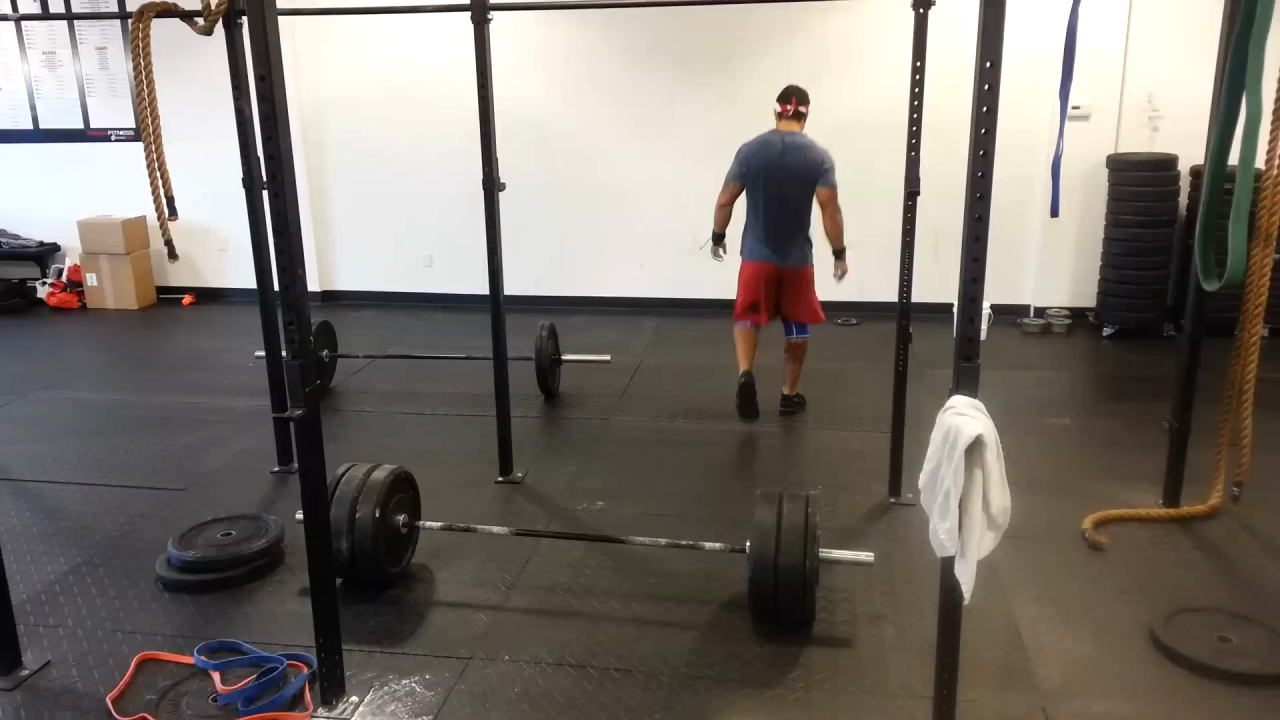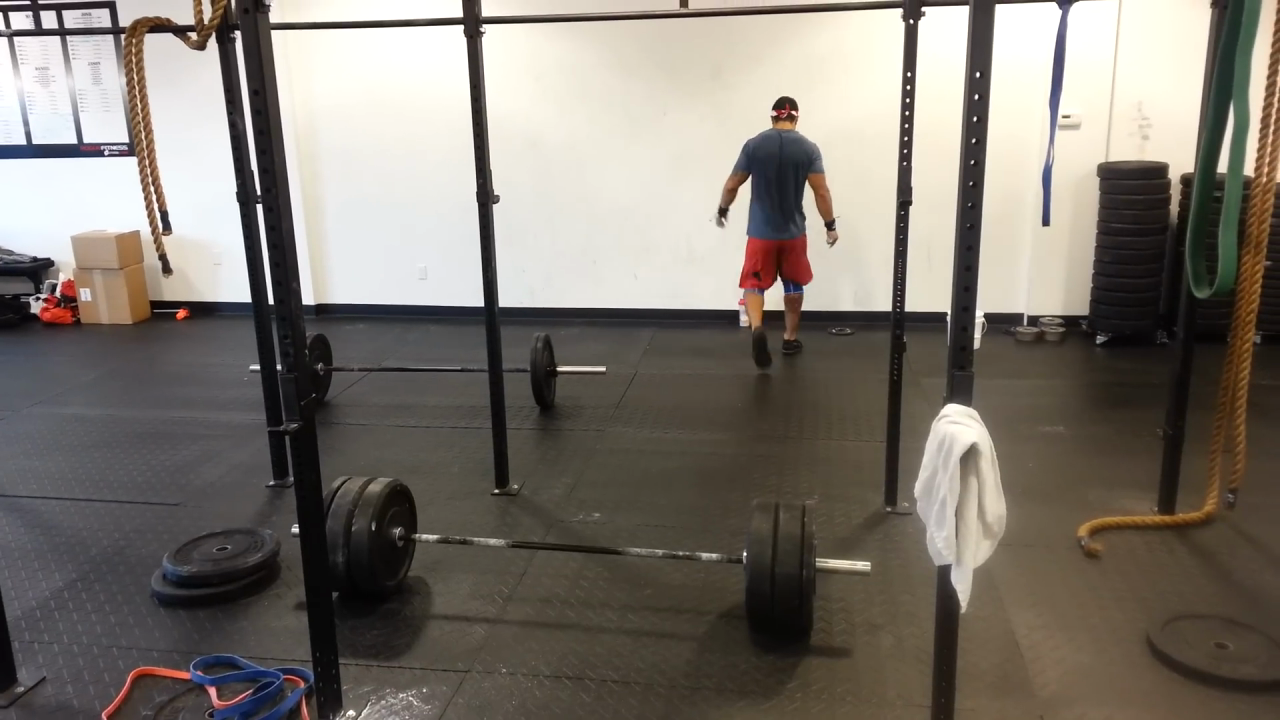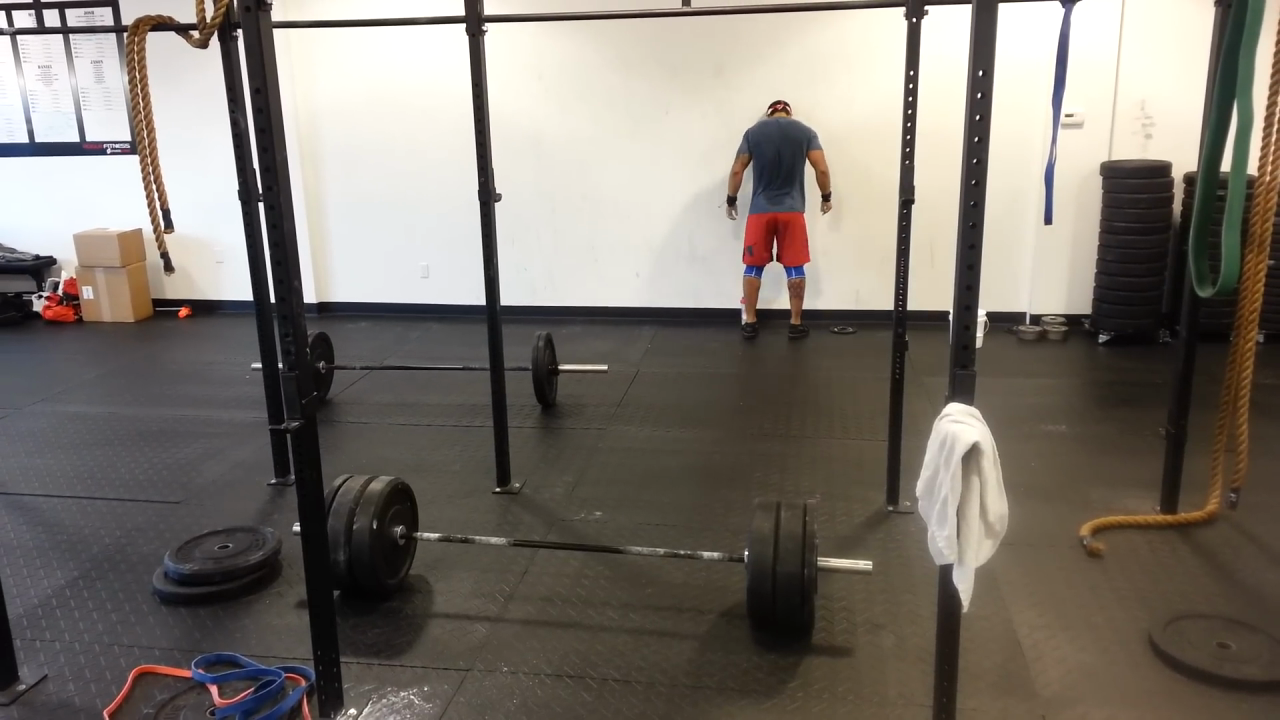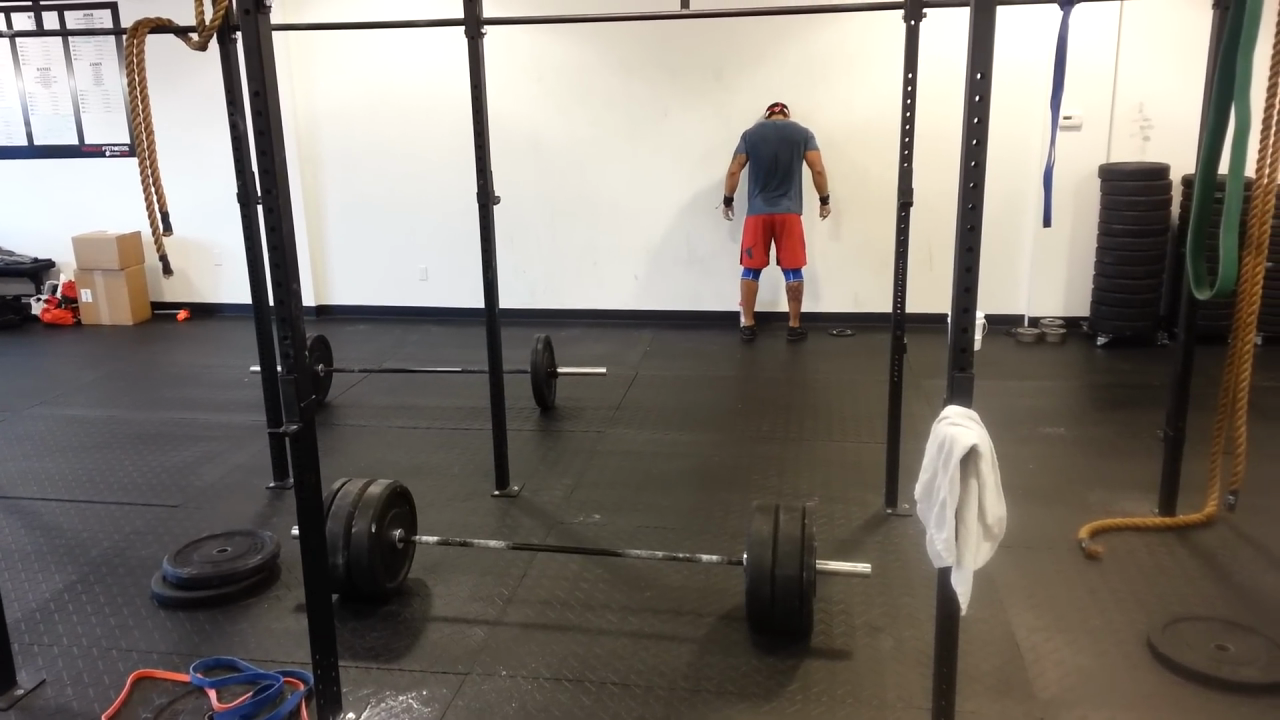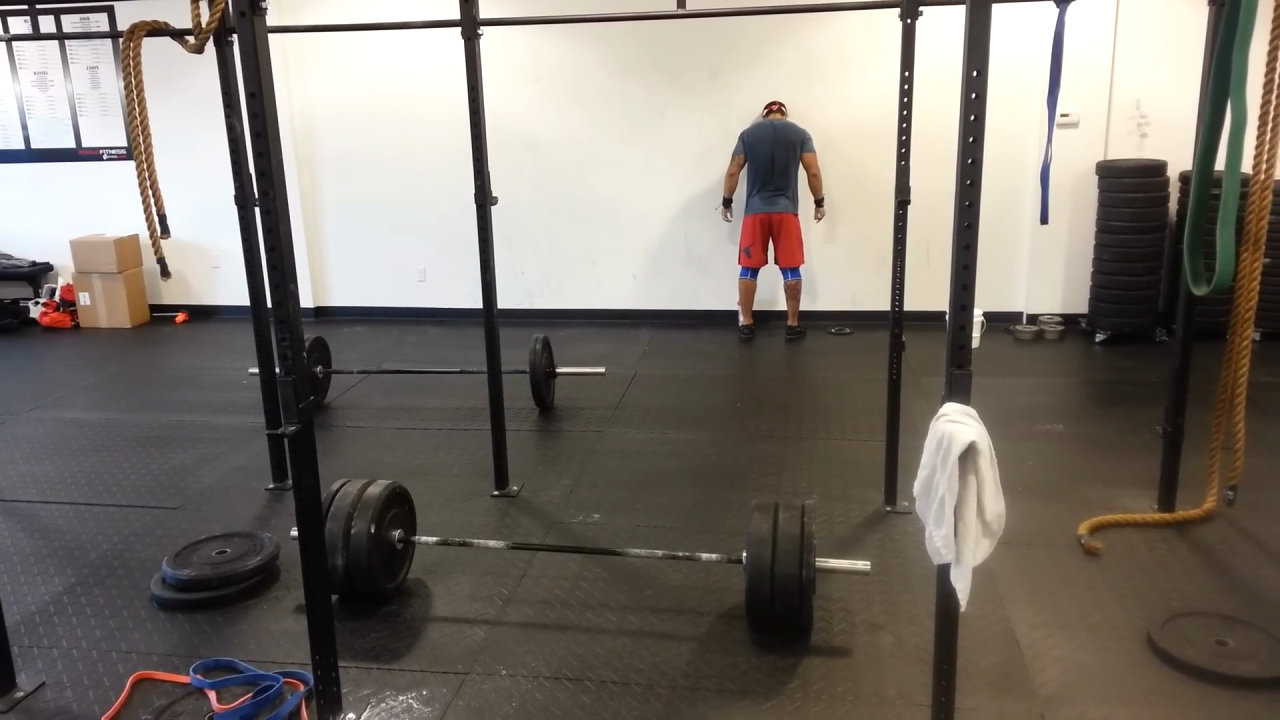
dt=1s
person 1, frame 1
left shoulder: (750, 150)
right shoulder: (818, 156)
left elbow: (725, 201)
right elbow: (830, 211)
left wrist: (717, 238)
right wrist: (839, 253)
left hip: (756, 255)
right hip: (797, 258)
left knee: (747, 319)
right knee: (797, 325)
left ankle: (745, 375)
right ankle: (790, 394)
person 1, frame 2
left shoulder: (753, 145)
right shoulder: (808, 148)
left elbow: (731, 186)
right elbow: (821, 192)
left wrist: (722, 211)
right wrist: (830, 226)
left hip: (760, 232)
right hip: (793, 232)
left knee: (753, 286)
right knee: (794, 284)
left ankle: (757, 329)
right ankle: (790, 338)
person 1, frame 3
left shoulder: (753, 132)
right shoulder: (805, 132)
left elbow: (737, 170)
right elbow: (822, 169)
left wrist: (731, 201)
right wrist: (826, 197)
left hip: (760, 210)
right hip: (792, 210)
left knee: (753, 265)
right knee: (794, 267)
left ankle: (750, 322)
right ankle: (796, 324)
person 1, frame 4
left shoulder: (750, 134)
right shoulder: (803, 133)
left elbow: (734, 170)
right elbow: (818, 169)
left wrist: (727, 201)
right wrist: (824, 200)
left hip: (757, 212)
right hip: (788, 212)
left knee: (751, 268)
right knee: (793, 270)
left ankle: (748, 325)
right ankle: (794, 326)
person 1, frame 5
left shoulder: (748, 134)
right shoulder: (800, 134)
left elbow: (733, 171)
right elbow: (813, 172)
left wrist: (726, 203)
right wrist: (819, 203)
left hip: (755, 211)
right hip: (786, 211)
left knee: (749, 268)
right knee: (791, 269)
left ankle: (746, 324)
right ankle: (793, 325)
